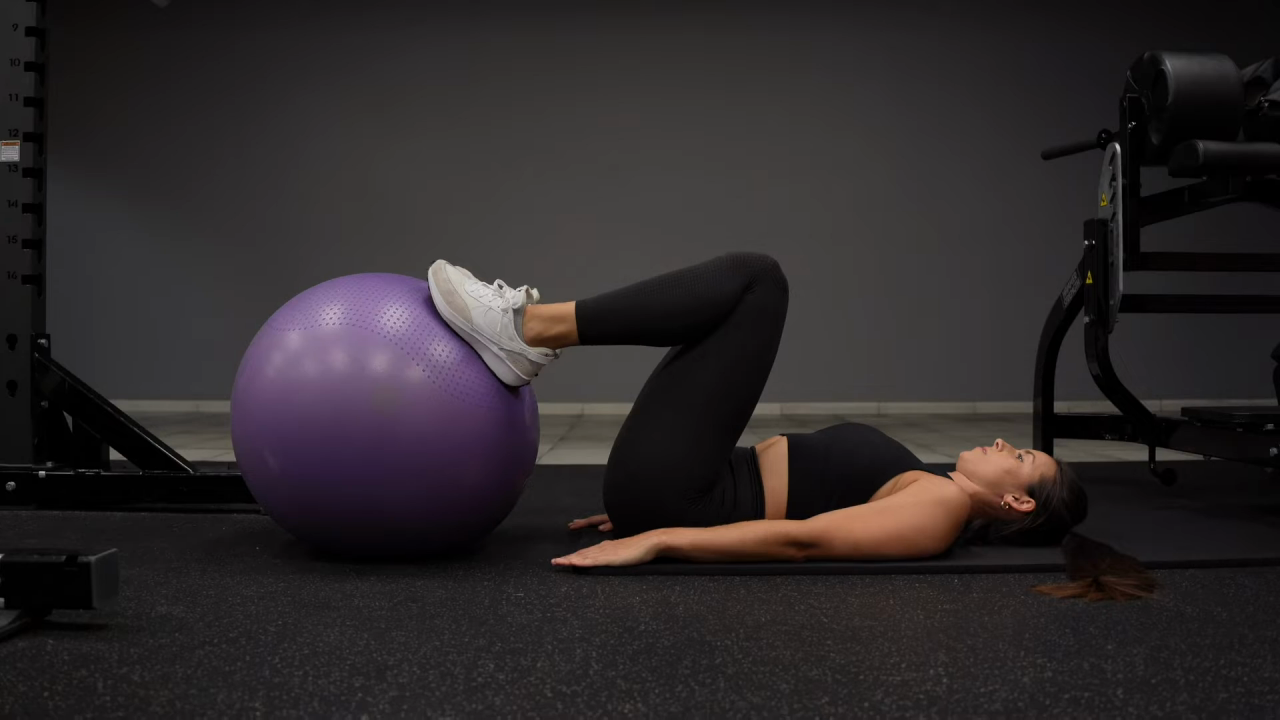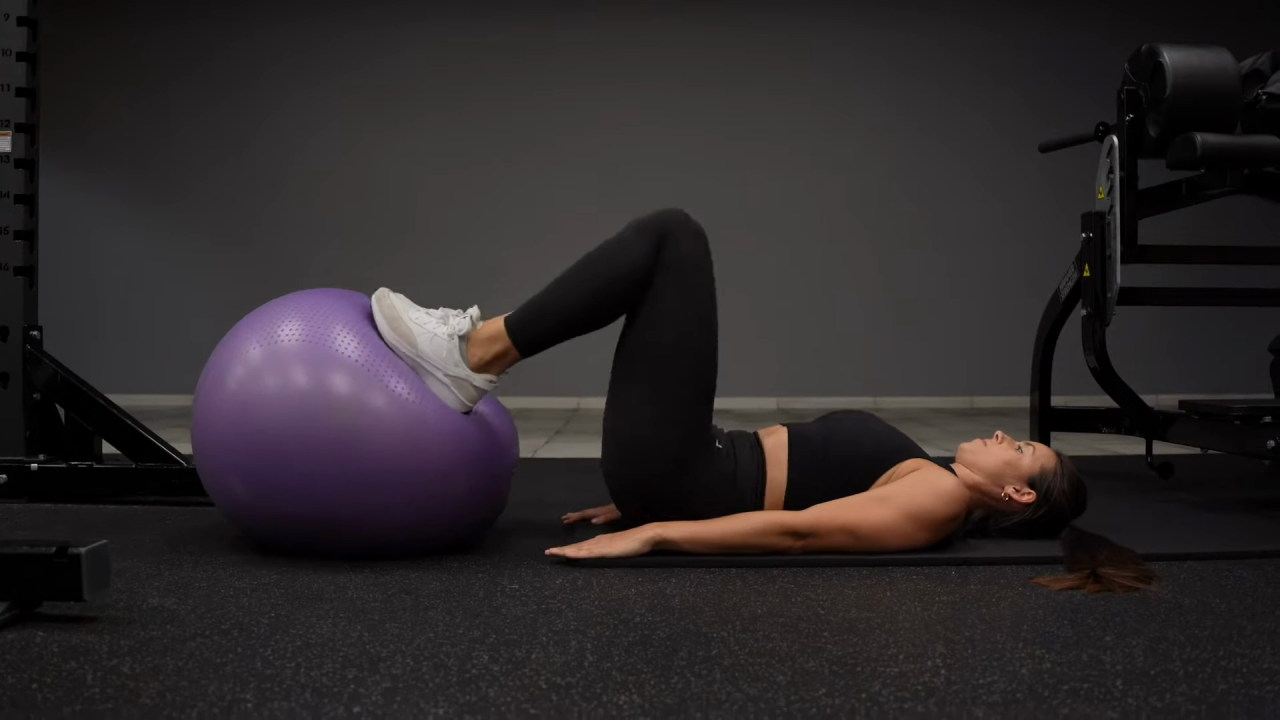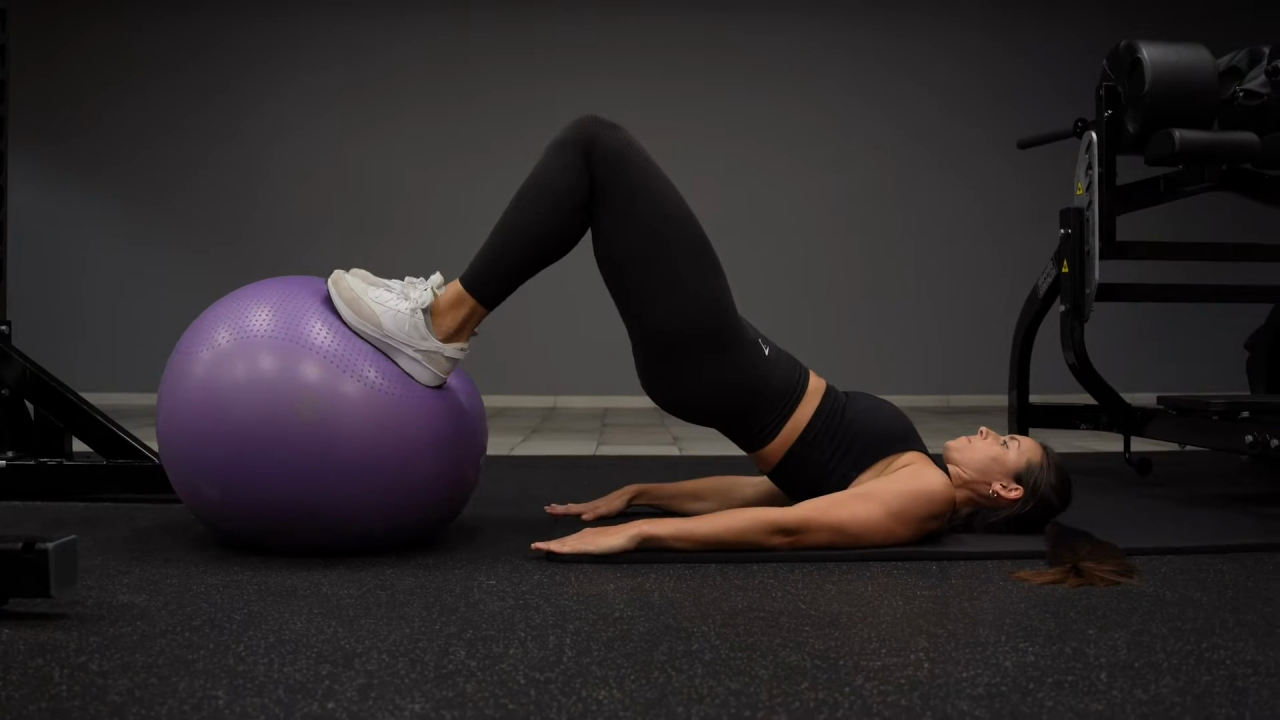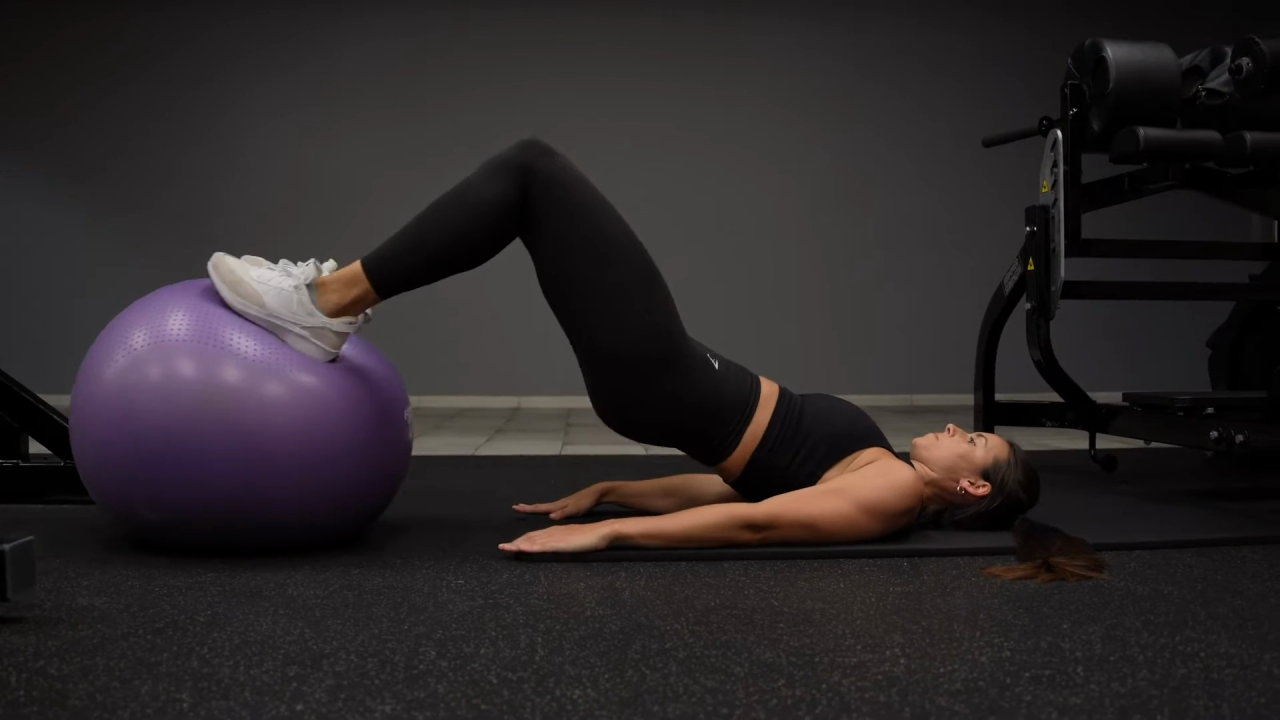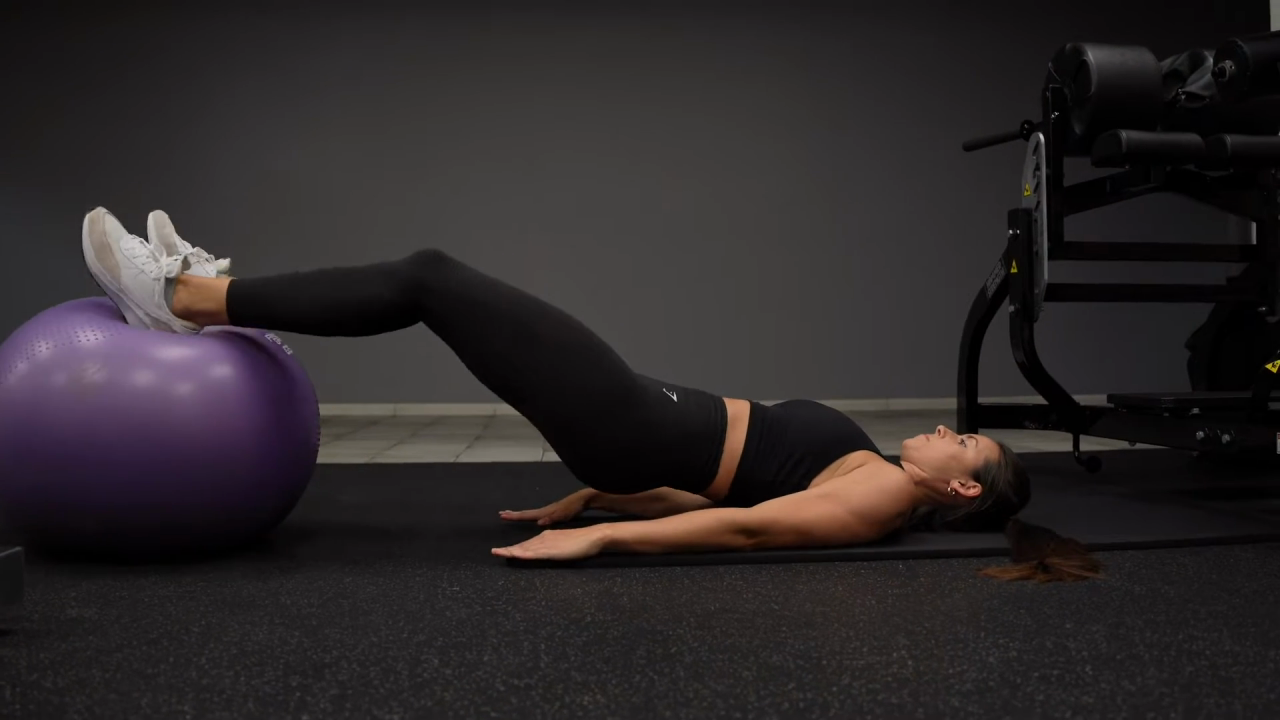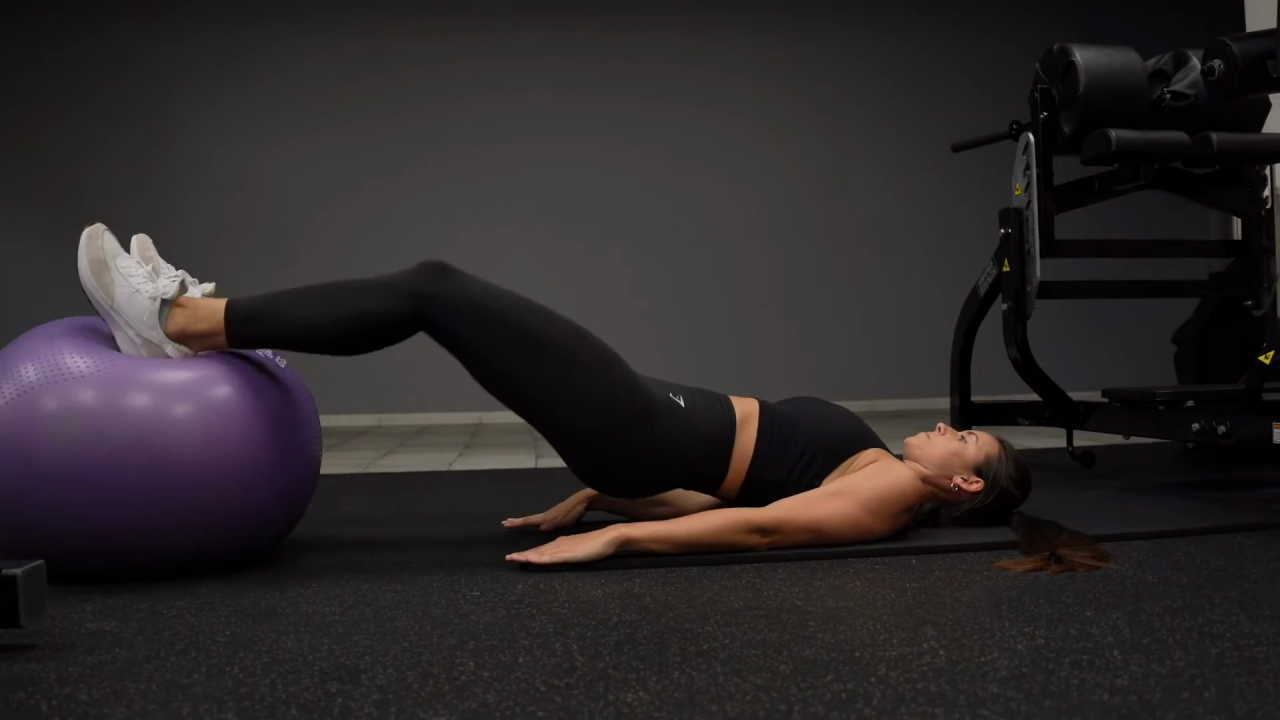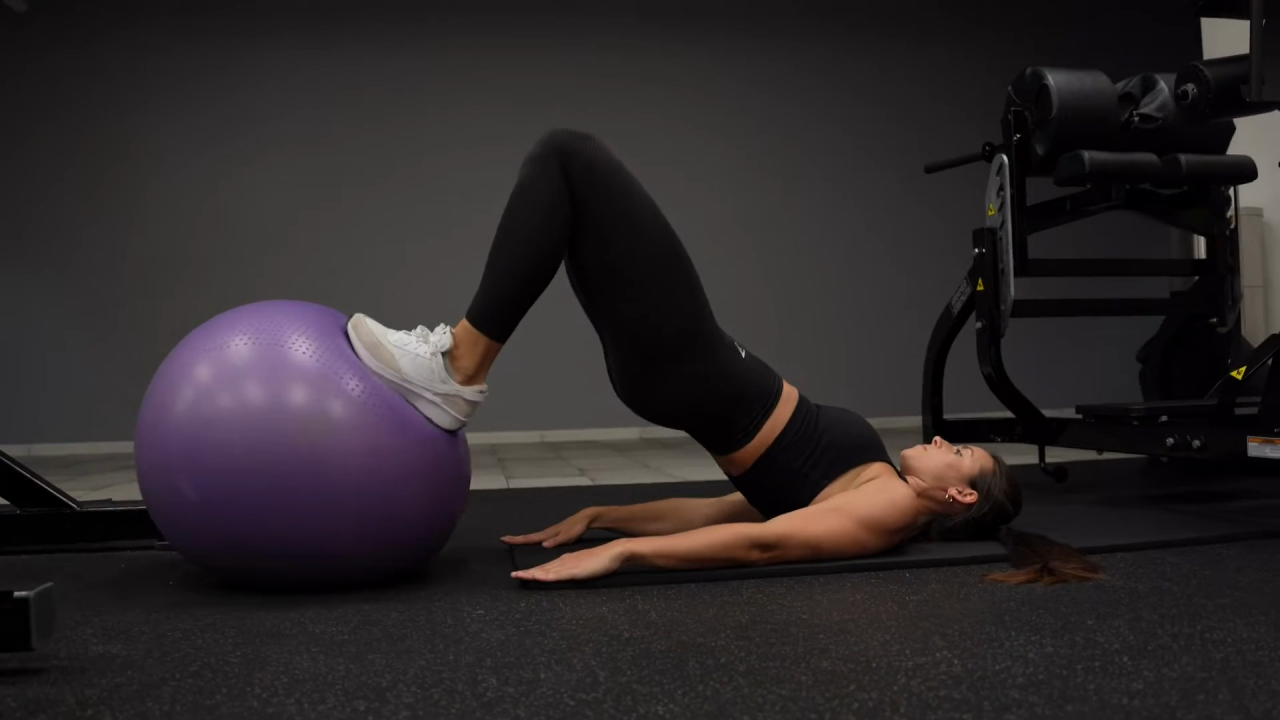
dt=0.7s
person 1, frame 1
left shoulder: (941, 510)
right shoulder: (924, 489)
left elbow: (803, 539)
left wrist: (659, 538)
right wrist: (647, 506)
left hip: (671, 490)
right hip: (677, 485)
left knee: (757, 280)
left ankle: (529, 330)
right ankle: (529, 333)
person 1, frame 2
left shoulder: (939, 500)
right shoulder: (927, 483)
left elbow: (799, 530)
left wrist: (654, 530)
right wrist: (646, 500)
left hip: (674, 473)
right hip: (686, 469)
left knee: (674, 236)
right knee: (670, 248)
left ankle: (476, 355)
right ankle: (473, 353)
person 1, frame 3
left shoulder: (925, 496)
right shoulder: (919, 482)
left elbow: (783, 526)
left wrist: (638, 534)
left hip: (703, 358)
right hip: (712, 364)
left knee: (592, 144)
right knee: (594, 161)
left ankle: (442, 326)
right ankle: (441, 315)
person 1, frame 4
left shoulder: (893, 495)
right shoulder: (885, 474)
left elbow: (756, 521)
left wrist: (611, 532)
right wrist: (603, 490)
left hip: (656, 380)
right hip: (668, 383)
left knee: (533, 164)
right knee: (533, 193)
left ankle: (324, 304)
right ankle: (331, 297)
person 1, frame 5
left shoulder: (888, 496)
right shoulder: (872, 476)
left elbow: (749, 525)
left wrist: (598, 536)
right wrist: (589, 496)
left hip: (626, 424)
right hip: (639, 418)
left knee: (430, 277)
right knee: (435, 282)
left ankle: (182, 303)
right ankle: (211, 295)
person 1, frame 6
left shoulder: (891, 495)
right shoulder: (879, 472)
left elbow: (763, 525)
left wrist: (612, 533)
right wrist: (596, 498)
left hip: (638, 436)
right hip: (650, 428)
left knee: (434, 290)
right knee: (441, 296)
left ankle: (179, 327)
right ankle: (196, 314)
person 1, frame 7
left shoulder: (891, 509)
right shoulder: (883, 493)
left elbow: (763, 543)
left wrist: (618, 554)
left hip: (681, 370)
right hip: (680, 371)
left knee: (565, 154)
right knee: (568, 178)
left ankle: (460, 368)
right ankle: (456, 360)
